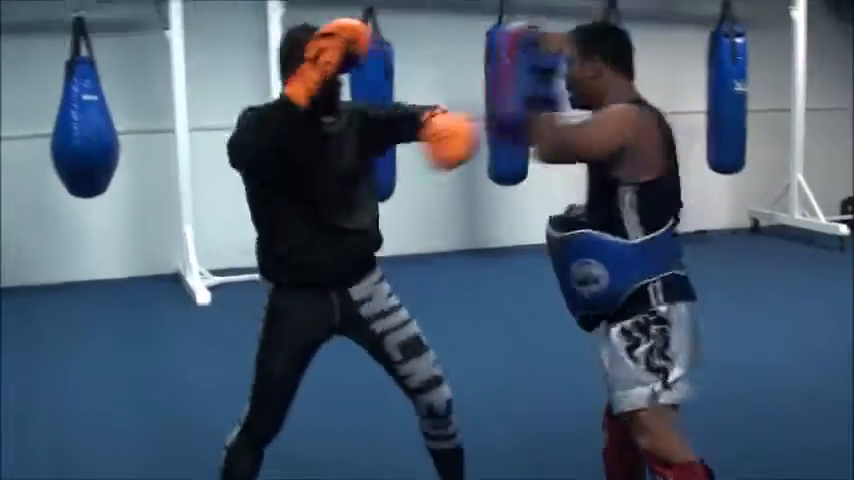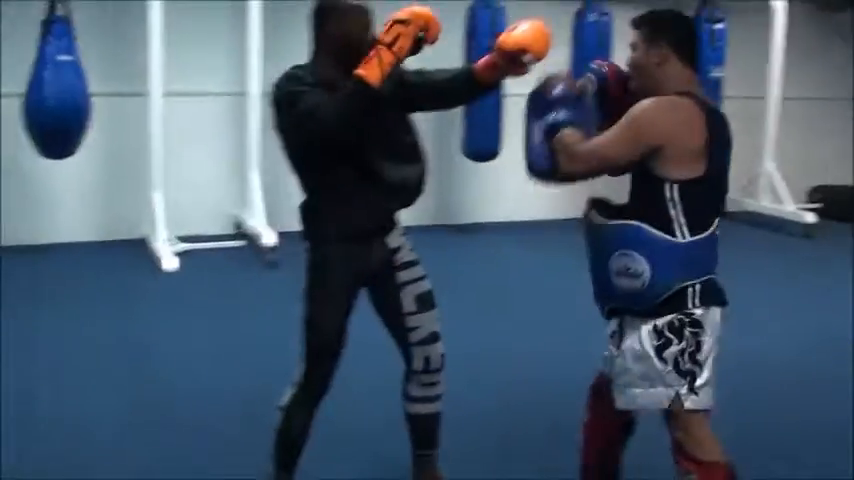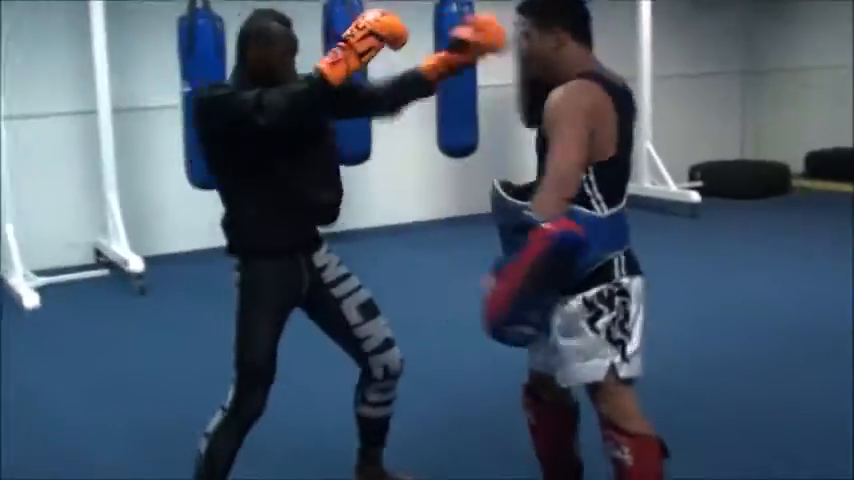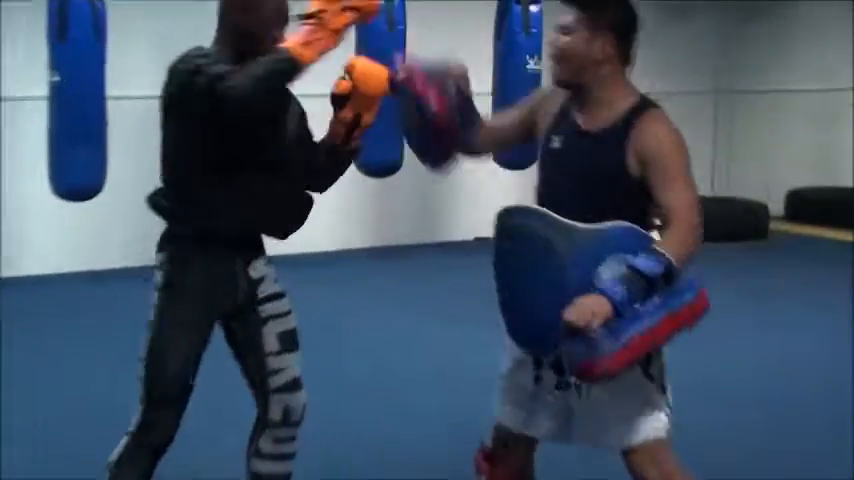
dt=0.4s
person 1, frame 1
left shoulder: (354, 119)
right shoulder: (261, 126)
left elbow: (421, 116)
right elbow: (248, 156)
left wrist: (444, 122)
right wrist: (309, 76)
left hip: (362, 285)
right hip: (297, 297)
left knee: (434, 398)
right knee: (261, 422)
person 1, frame 2
left shoulder: (382, 79)
right shoulder: (296, 88)
left elbow: (449, 87)
right elbow: (330, 127)
left wrist: (500, 61)
right wrist: (381, 58)
left hip: (385, 237)
right hip: (335, 246)
left knee: (425, 353)
right knee: (317, 373)
person 1, frame 3
left shoulder: (300, 94)
right shoulder: (217, 106)
left elbow: (378, 99)
right elbow: (279, 113)
left wrist: (452, 56)
right wrist: (345, 56)
left hip: (310, 253)
right hip: (264, 265)
left knee: (383, 360)
right knee: (249, 394)
person 1, frame 4
left shoulder: (277, 98)
right shoulder: (197, 70)
left elbow: (316, 174)
right elbow: (243, 98)
left wrist: (351, 118)
left hip: (248, 261)
right hip: (192, 261)
left knee: (285, 403)
right knee: (159, 417)
person 2, frame 1
left shoulder: (625, 118)
right shoulder: (626, 120)
left elbow: (553, 145)
right wrist: (586, 216)
left hip: (645, 302)
right hip: (633, 302)
left knee: (649, 429)
right knee: (623, 419)
person 2, frame 2
left shoulder: (661, 113)
right shoulder: (701, 117)
left elbow: (575, 161)
right elbow: (631, 161)
left wrist: (559, 103)
right wrist: (611, 97)
left hip: (677, 302)
right hip: (650, 295)
left knee: (686, 422)
right knee: (608, 394)
person 2, frame 3
left shoulder: (572, 99)
right shoulder: (611, 89)
left elbow: (555, 193)
right elbow: (544, 122)
left wrist: (508, 270)
left hip: (596, 274)
right hip: (567, 271)
left knee: (614, 403)
right knee: (543, 386)
person 2, frame 4
left shoulder: (650, 132)
right shoulder: (550, 108)
left elbow: (685, 233)
right elbow: (480, 136)
left wrist: (612, 298)
left hip: (613, 323)
